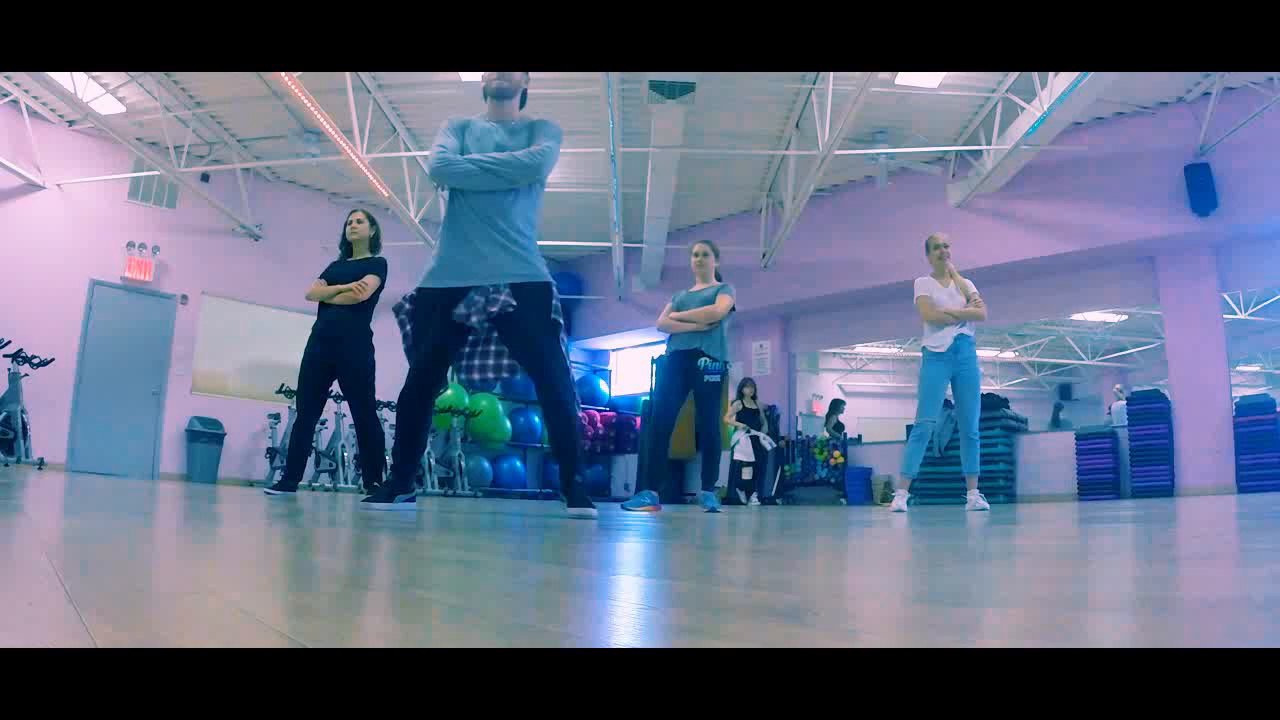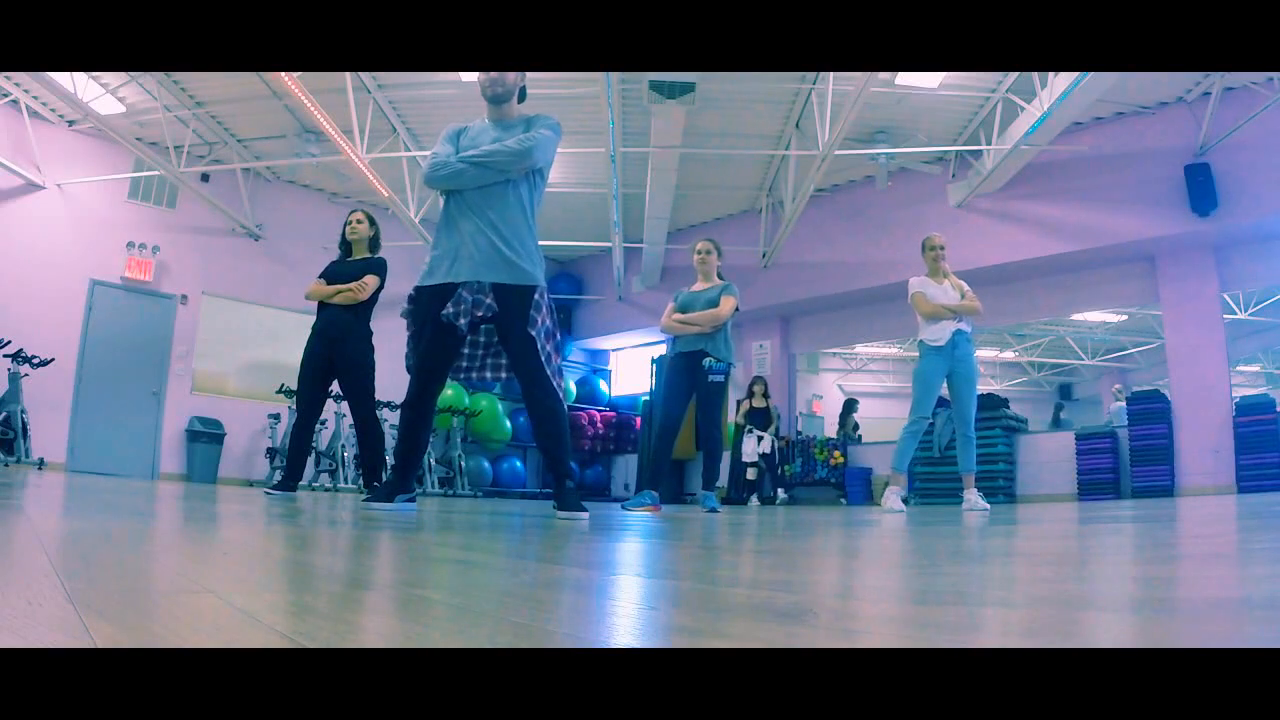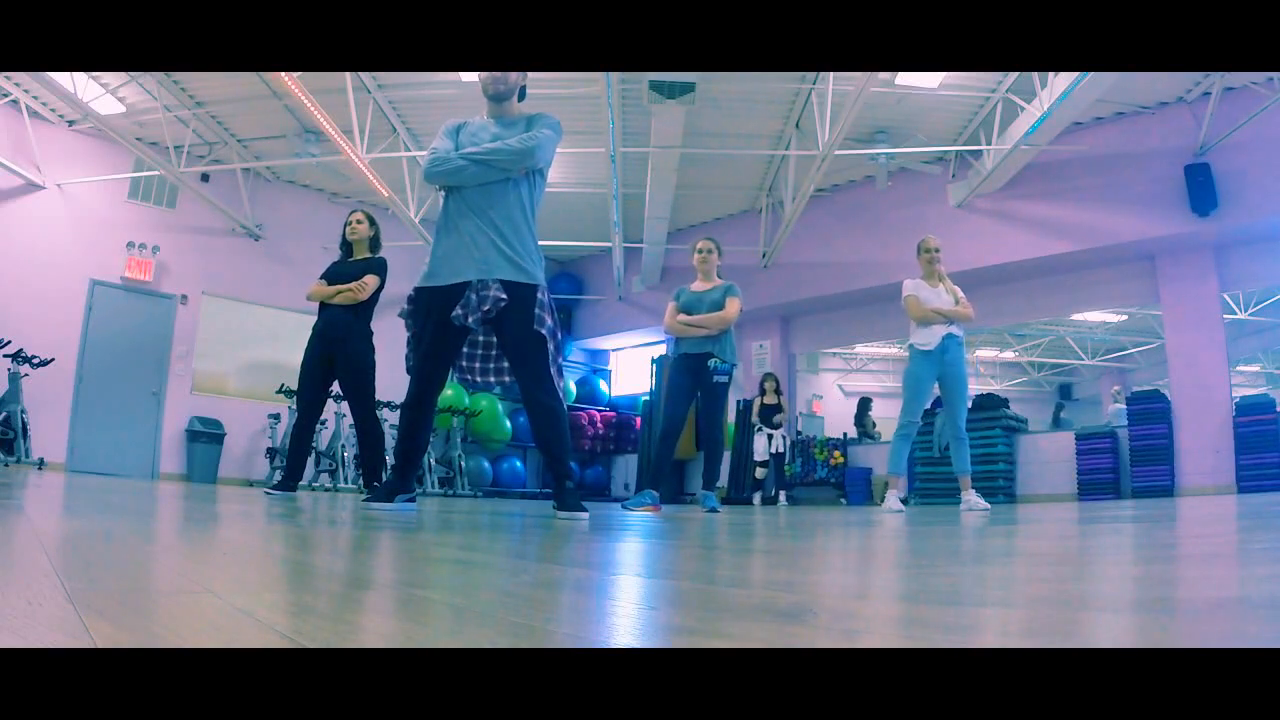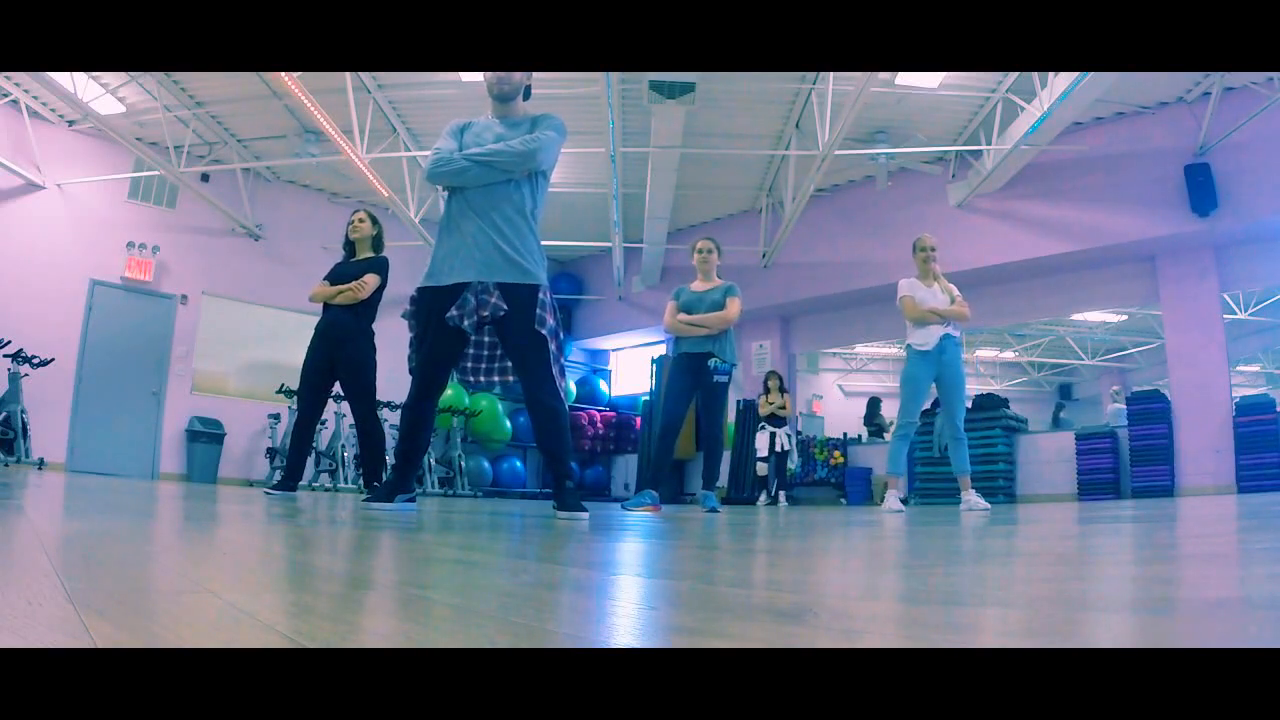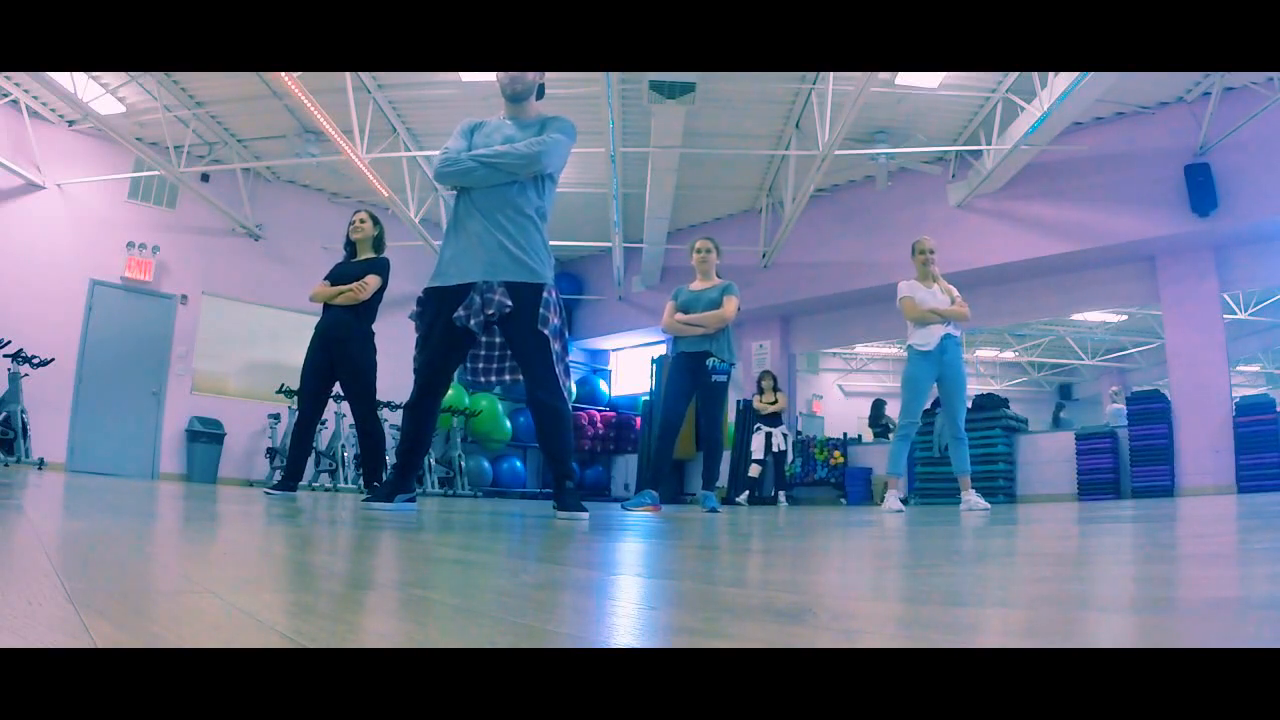
dt=0.3s
person 1, frame 1
left shoulder: (543, 131)
right shoulder: (457, 127)
left elbow: (535, 165)
right elbow: (440, 168)
left wrist: (472, 163)
right wrist: (510, 174)
left hip: (522, 277)
right hip: (451, 278)
left knee: (555, 381)
right knee: (419, 383)
left ankle: (572, 485)
right ankle: (400, 483)
person 1, frame 2
left shoulder: (542, 127)
right shoulder: (457, 133)
left elbow: (527, 153)
right elbow: (434, 174)
left wrist: (466, 162)
right wrist: (504, 167)
left hip: (515, 276)
right hip: (447, 276)
left knee: (540, 387)
right knee: (422, 386)
left ankle: (564, 487)
right ankle: (401, 483)
person 1, frame 3
left shoulder: (543, 125)
right shoulder: (455, 129)
left elbow: (530, 152)
right elbow: (433, 169)
left wrist: (465, 161)
right wrist: (505, 164)
left hip: (516, 274)
right hip: (447, 274)
left knee: (540, 387)
right knee: (422, 385)
left ankle: (564, 488)
right ankle: (401, 483)
person 1, frame 4
left shoulder: (547, 126)
right shoulder: (460, 128)
left elbow: (532, 154)
right elbow: (437, 169)
left wrist: (467, 161)
right wrist: (507, 165)
left hip: (519, 275)
right hip: (450, 274)
left knee: (542, 387)
right knee: (425, 384)
left ankle: (564, 488)
right ankle: (401, 483)
person 1, frame 5
left shoulder: (557, 128)
right shoulder: (471, 129)
left elbow: (538, 158)
right elbow: (444, 169)
left wrist: (477, 161)
right wrist: (513, 168)
left hip: (524, 275)
right hip: (456, 273)
left knee: (546, 387)
right knee: (427, 384)
left ankle: (565, 489)
right ankle: (401, 483)
person 2, frame 1
left shoulder: (377, 264)
right shoulder: (335, 265)
left elbow: (362, 294)
right elbow: (310, 293)
left wrist: (327, 295)
right wrist: (344, 288)
left hip: (354, 341)
right hip: (321, 339)
left knee: (364, 412)
right knee: (306, 410)
left ankle: (375, 484)
right ankle: (290, 479)
person 2, frame 2
left shoulder: (377, 264)
right shoulder: (334, 265)
left elbow: (361, 294)
right elbow: (310, 293)
left wrist: (327, 295)
right wrist: (343, 287)
left hip: (354, 341)
right hip: (320, 338)
left knee: (363, 412)
right knee: (305, 410)
left ankle: (374, 483)
right ankle: (290, 479)
person 2, frame 3
left shoulder: (377, 263)
right shoulder: (336, 266)
left elbow: (361, 294)
right elbow: (311, 294)
left wrist: (328, 295)
right wrist: (343, 288)
left hip: (355, 340)
right hip: (321, 338)
left knee: (364, 412)
right knee: (306, 409)
left ankle: (374, 483)
right ankle: (290, 479)
person 2, frame 4
left shoulder: (379, 262)
right shoulder: (340, 266)
left elbow: (361, 293)
right elbow: (314, 295)
left wrist: (330, 296)
right wrist: (344, 288)
left hip: (356, 340)
right hip: (324, 338)
left knee: (364, 412)
right knee: (307, 409)
left ankle: (375, 484)
right ankle: (290, 479)
person 2, frame 5
left shoulder: (380, 264)
right shoulder: (340, 266)
left elbow: (363, 295)
right elbow: (314, 295)
left wrist: (330, 296)
right wrist: (345, 288)
left hip: (356, 341)
right hip: (323, 338)
left knee: (365, 412)
right knee: (307, 409)
left ankle: (375, 484)
right ankle: (290, 479)
person 3, frame 1
left shoulder: (965, 284)
right shoulder: (923, 283)
left elbow: (982, 314)
right elbow: (929, 316)
left wrist: (949, 311)
right wrist: (965, 313)
left hip: (966, 354)
right hip: (936, 355)
left knee: (970, 426)
right knee: (925, 424)
left ankle: (973, 494)
right ankle: (901, 492)
person 3, frame 2
left shoulder: (959, 284)
right shoulder: (917, 282)
left elbow: (977, 308)
right elbow: (926, 310)
left wrist: (946, 305)
right wrist: (960, 309)
left hip: (963, 350)
right hip: (933, 350)
left knee: (966, 423)
right knee: (918, 419)
left ankle: (970, 493)
right ankle: (893, 489)
person 3, frame 3
left shoulder: (953, 289)
right shoulder: (911, 285)
left elbow: (969, 315)
right elbow: (917, 314)
left wrist: (936, 310)
right wrist: (952, 314)
left hip: (954, 353)
right hip: (923, 352)
left knee: (958, 425)
right knee: (909, 423)
left ankle: (968, 493)
right ankle: (892, 493)
person 3, frame 4
left shoulder: (949, 287)
right shoulder: (906, 285)
left elbow: (965, 314)
right elbow: (912, 314)
left wrist: (933, 310)
right wrist: (948, 314)
left hip: (951, 352)
right hip: (920, 353)
left knee: (956, 425)
right knee: (906, 423)
left ankle: (967, 494)
right ankle: (892, 494)
person 3, frame 5
left shoulder: (948, 288)
right shoulder: (906, 287)
left elbow: (965, 314)
right elbow: (912, 314)
left wrist: (934, 310)
right wrist: (948, 314)
left hip: (952, 353)
right hip: (921, 353)
left knee: (957, 426)
right knee: (908, 423)
left ankle: (967, 494)
right ankle: (892, 494)
person 4, frame 1
left shoulder: (724, 289)
right shoulder: (680, 295)
left elbow: (717, 312)
right elbow: (661, 323)
left wrist: (679, 316)
right wrist: (694, 325)
left hip: (708, 358)
right hip: (676, 359)
left knee: (708, 425)
right knee: (660, 422)
left ankle: (708, 492)
right ankle: (650, 491)
person 4, frame 2
left shoulder: (727, 289)
right shoulder: (681, 293)
left elbow: (721, 315)
right elbow: (665, 325)
left wrist: (682, 317)
right wrist: (699, 327)
left hip: (712, 359)
right hip: (680, 360)
left knee: (710, 426)
right knee: (666, 424)
left ankle: (708, 492)
right ankle: (650, 491)
person 4, frame 3
left shoulder: (729, 289)
right shoulder: (681, 292)
left elbow: (729, 318)
right elbow: (669, 326)
left wrist: (688, 319)
right wrist: (706, 329)
left hip: (716, 360)
right hip: (683, 361)
left knee: (712, 427)
right knee: (670, 424)
left ankle: (708, 492)
right ankle: (650, 491)
person 4, frame 4
left shoulder: (729, 289)
right shoulder: (680, 291)
left elbow: (730, 318)
right elbow: (669, 325)
left wrist: (688, 318)
right wrist: (706, 328)
left hip: (716, 360)
right hip: (683, 360)
left knee: (712, 427)
right knee: (668, 423)
left ankle: (708, 492)
right ankle: (650, 491)
person 4, frame 5
left shoulder: (728, 288)
right shoulder: (680, 291)
left elbow: (726, 317)
right elbow: (666, 325)
left wrist: (685, 318)
right wrist: (702, 327)
left hip: (714, 359)
right hip: (682, 360)
left knee: (711, 427)
right knee: (667, 423)
left ankle: (708, 492)
right ankle: (649, 491)
